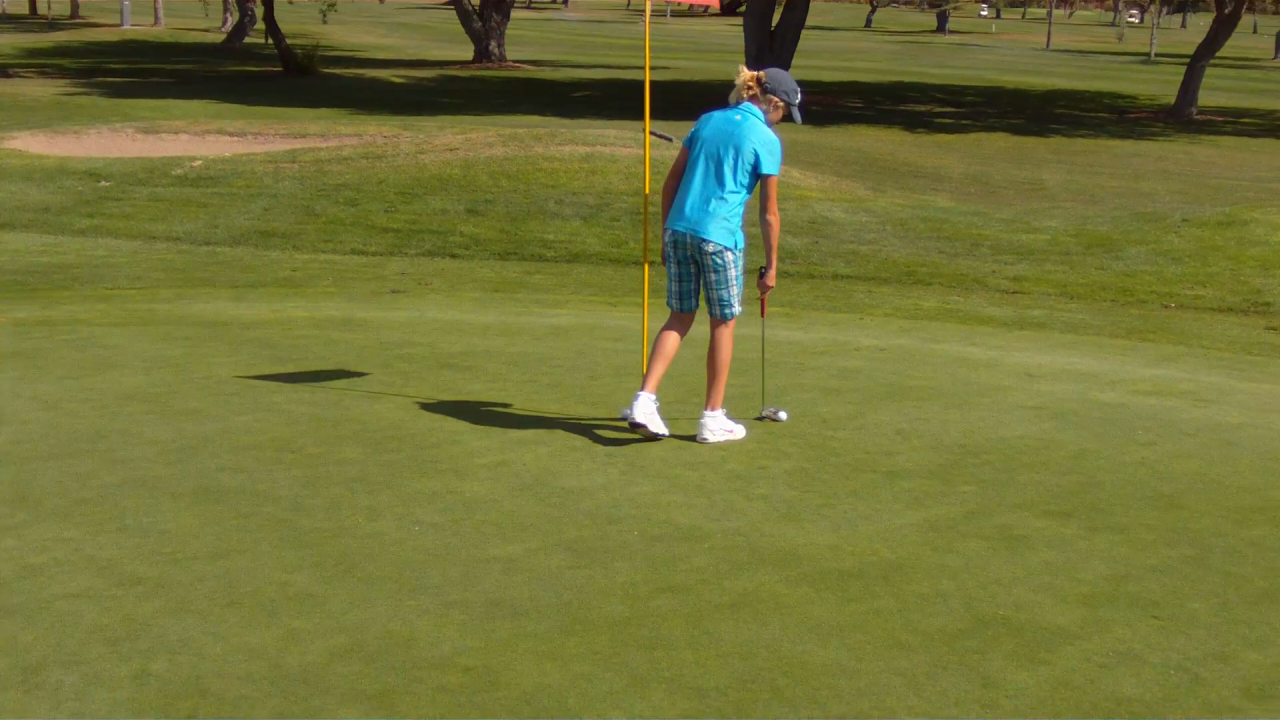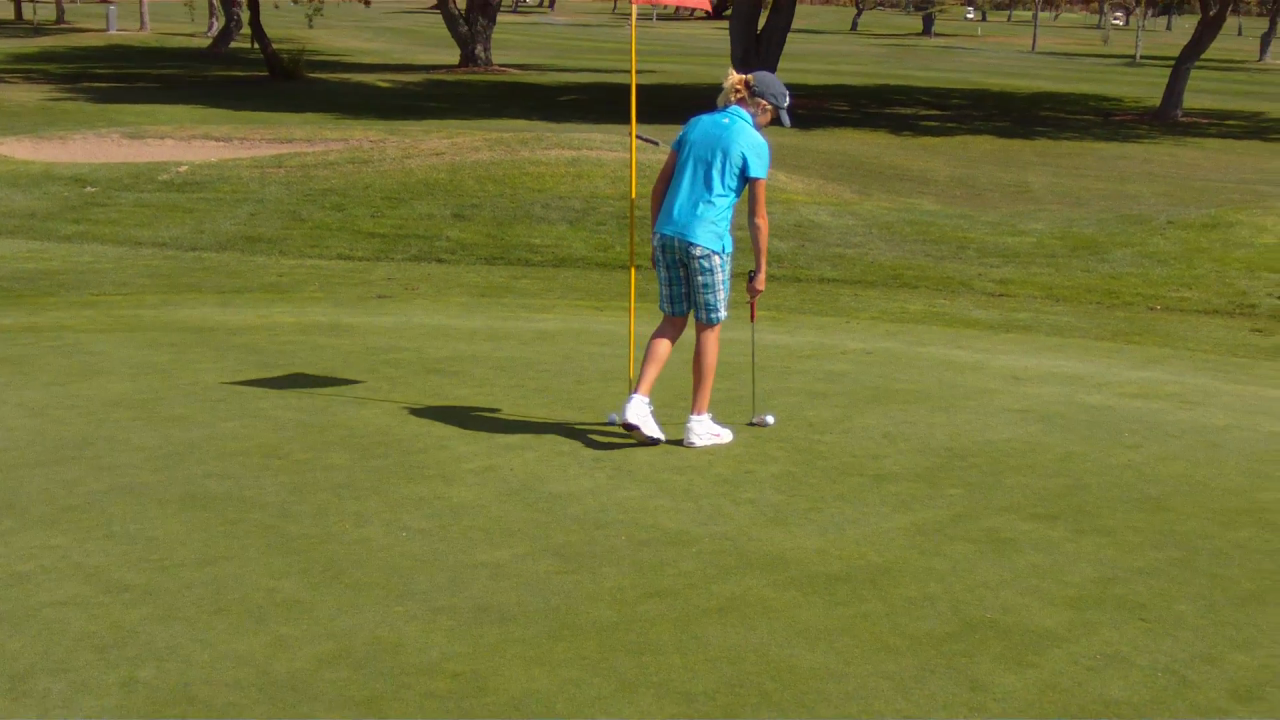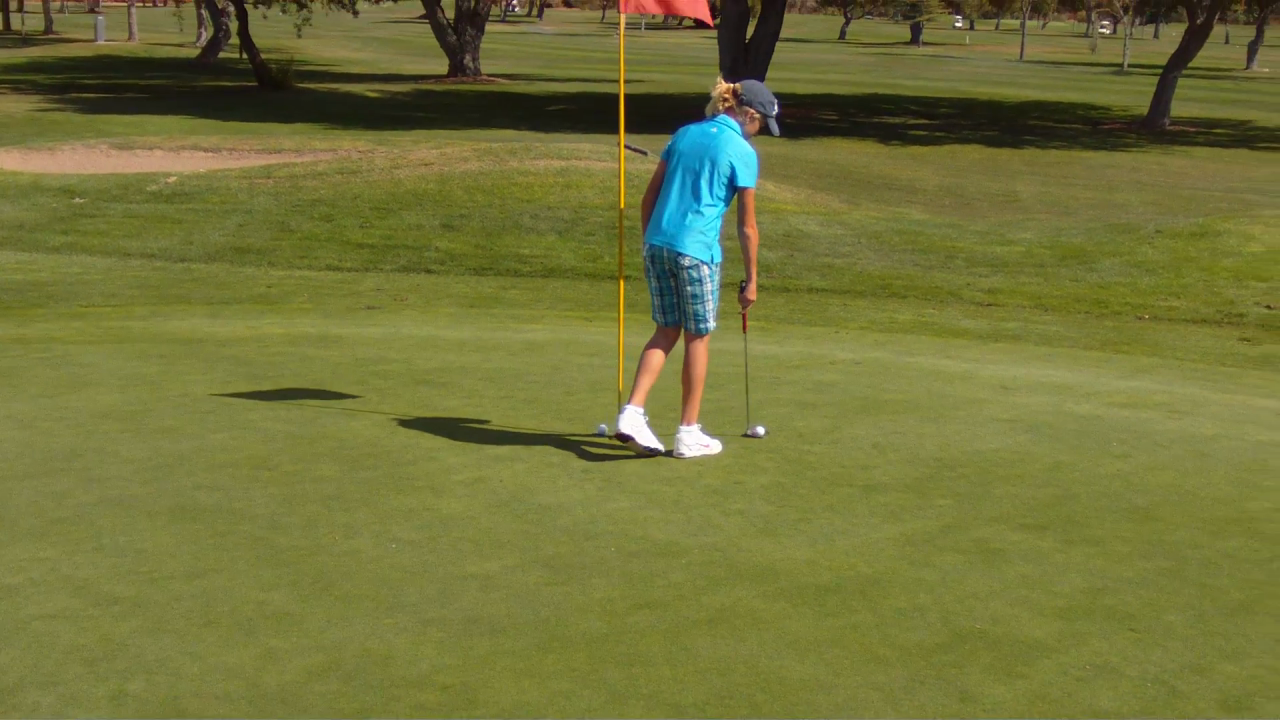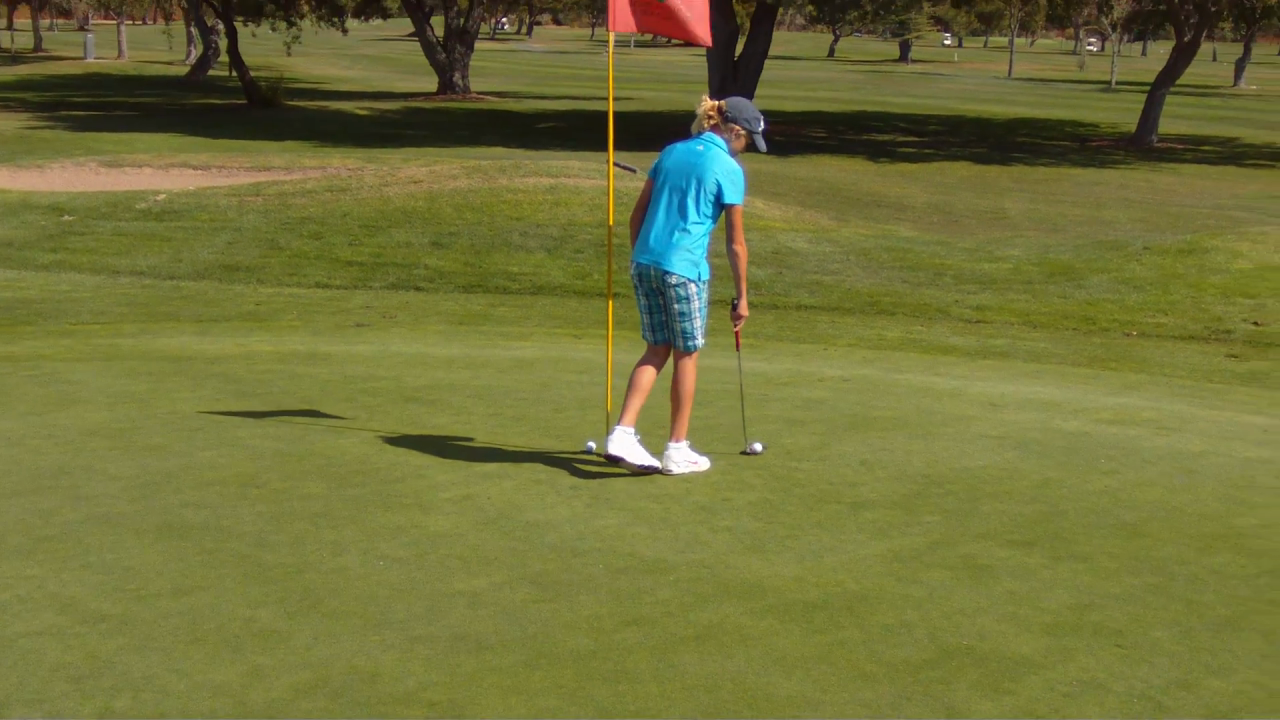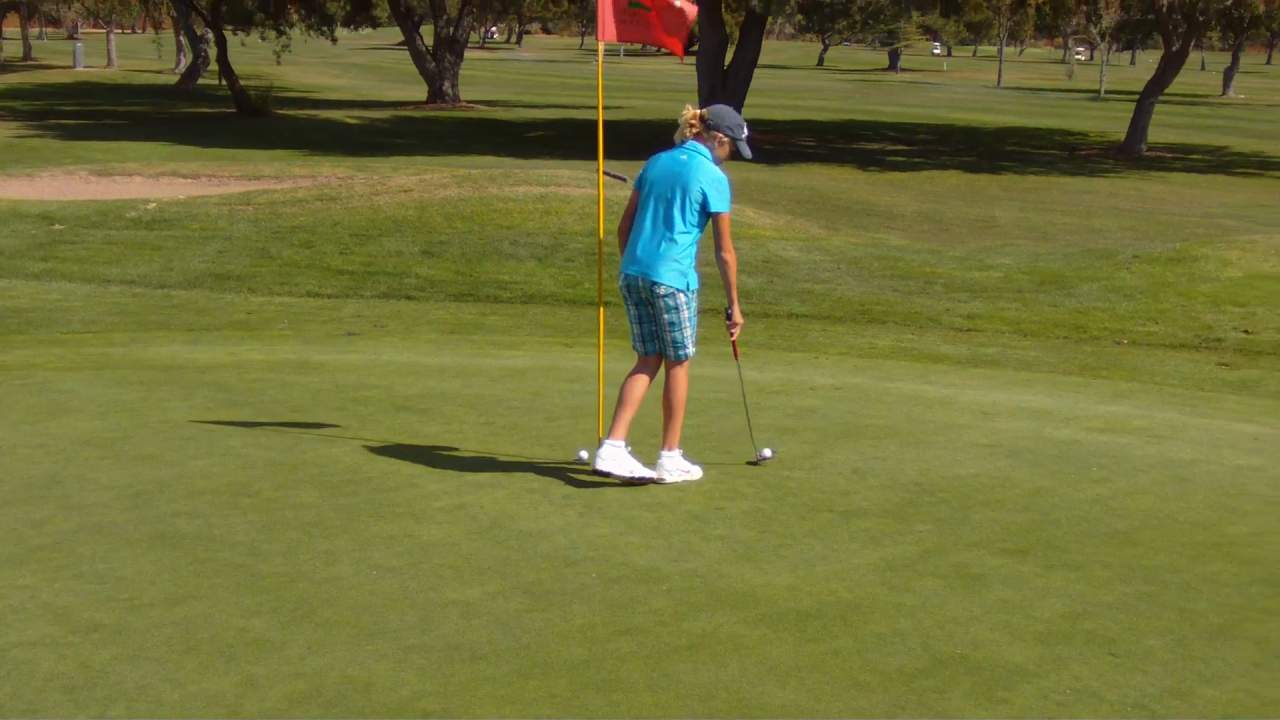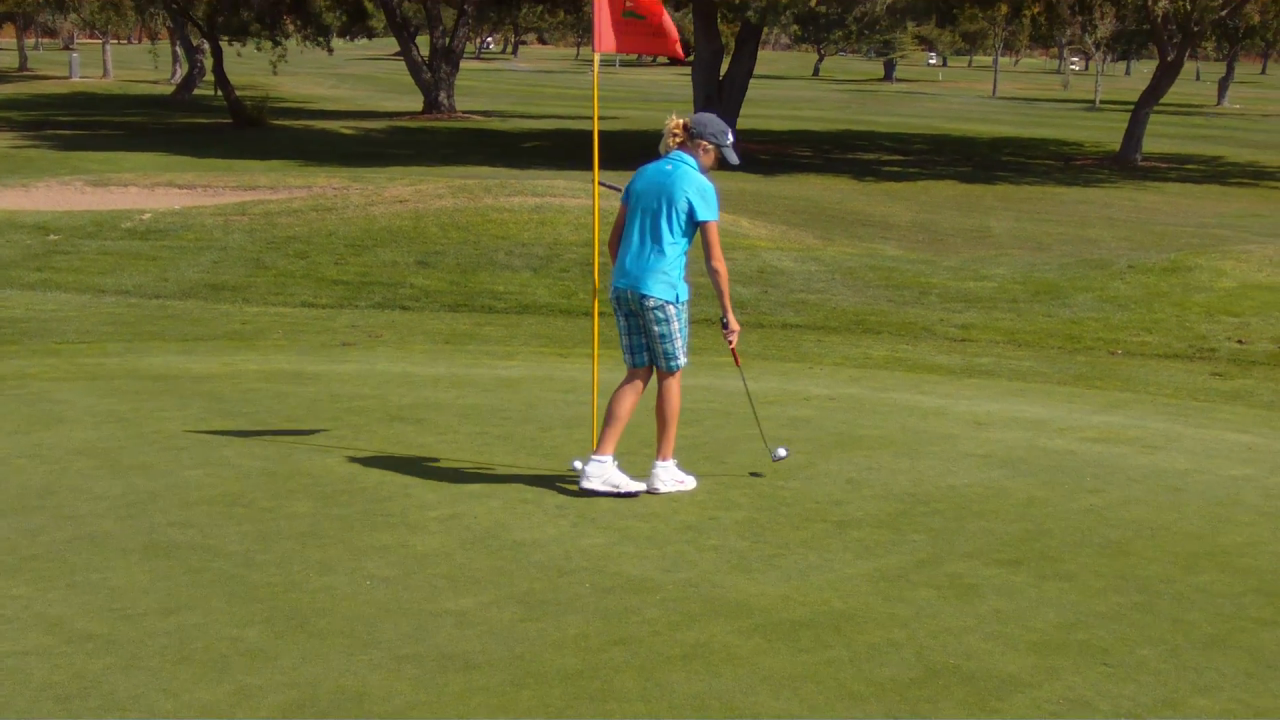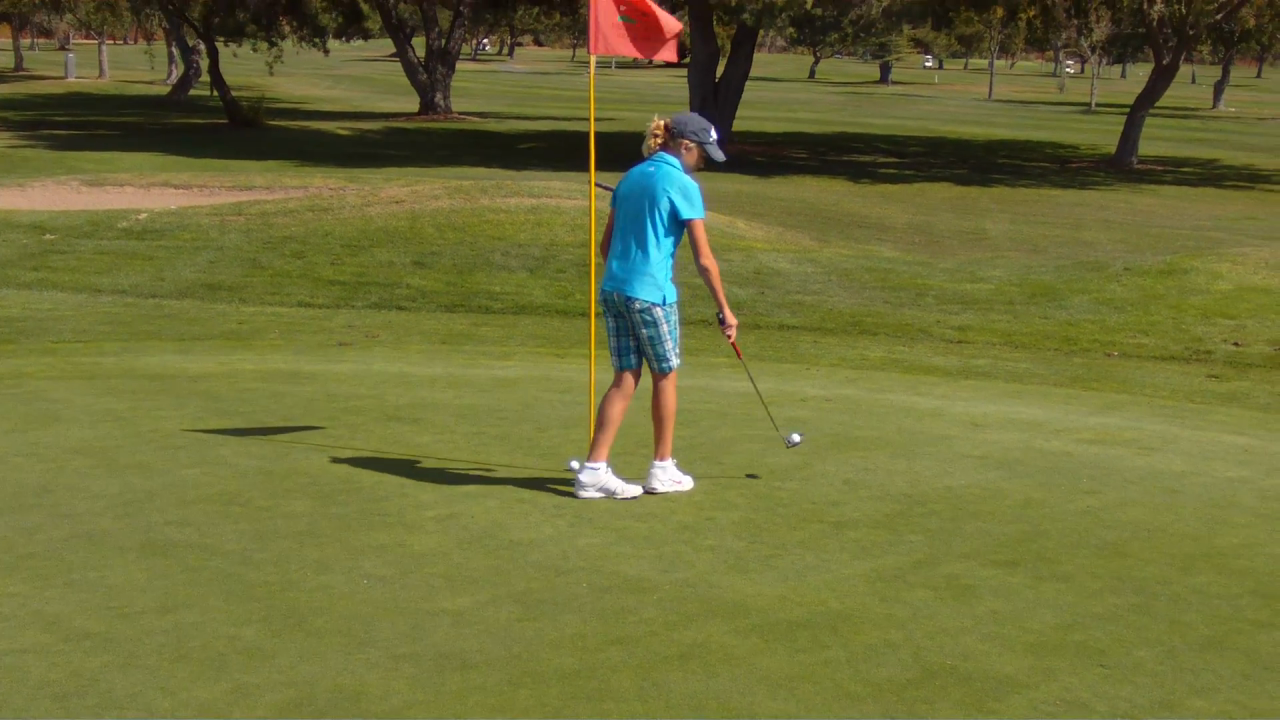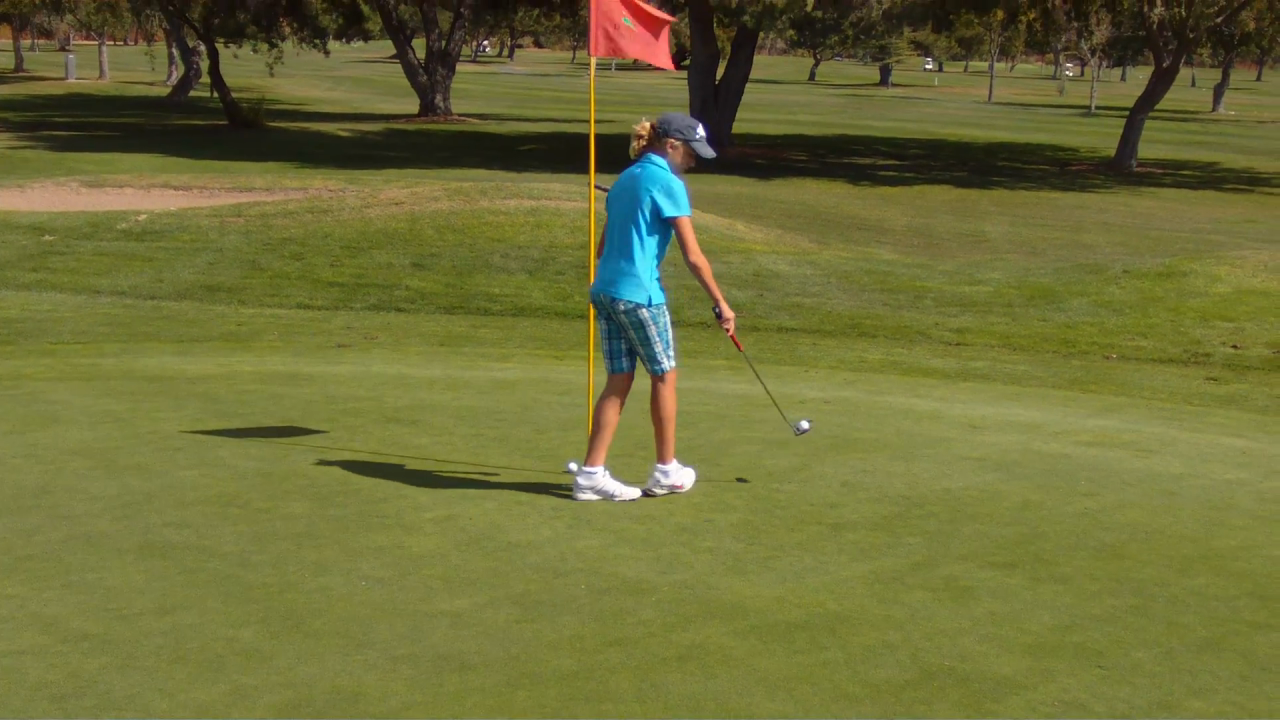
dt=0.1s
person 1, frame 1
left shoulder: (708, 121)
right shoulder: (766, 140)
left elbow: (671, 182)
right elbow: (769, 212)
left wrist: (668, 231)
right wrist: (771, 266)
left hip: (679, 230)
right hip: (720, 237)
left knee: (679, 317)
right knee: (723, 324)
left ankle: (645, 399)
right ankle: (712, 417)
person 1, frame 2
left shoulder: (695, 125)
right shoulder: (754, 143)
left elbow: (660, 186)
right elbow: (757, 216)
right wrist: (760, 270)
left hip: (668, 234)
right hip: (707, 241)
left knee: (672, 321)
right knee: (708, 328)
left ankle: (638, 402)
right ankle: (699, 422)
person 1, frame 3
left shoulder: (684, 134)
right shoulder: (743, 152)
left elbow: (649, 196)
right elbow: (747, 226)
right wrist: (751, 280)
left hip: (657, 244)
right hip: (696, 251)
left knee: (666, 331)
right knee: (697, 339)
left ankle: (632, 413)
right ankle: (688, 433)
person 1, frame 4
left shoulder: (671, 152)
right shoulder: (728, 169)
left elbow: (637, 215)
right elbow: (735, 243)
right wrist: (742, 297)
left hip: (645, 263)
right hip: (684, 269)
left knee: (656, 351)
right knee: (686, 356)
left ankle: (622, 434)
right ankle: (677, 449)
person 1, frame 5
left shoulder: (656, 162)
right shoulder: (713, 178)
left elbow: (624, 226)
right elbow: (724, 251)
right wrist: (734, 304)
left hip: (633, 274)
right hip: (673, 279)
left knee: (648, 361)
right knee: (677, 365)
left ankle: (612, 448)
right ankle: (670, 458)
person 1, frame 6
left shoulder: (643, 175)
right shoulder: (700, 186)
left elbow: (615, 239)
right elbow: (714, 259)
right wrist: (728, 313)
left hip: (624, 287)
right hip: (663, 291)
left knee: (638, 375)
right knee: (671, 375)
left ankle: (599, 465)
right ankle: (664, 469)
person 1, frame 7
left shoulder: (630, 177)
right shoulder: (683, 186)
left elbow: (607, 242)
right elbow: (704, 258)
right wrist: (725, 310)
left hip: (612, 289)
right hip: (651, 292)
left knee: (625, 378)
right knee: (665, 376)
left ankle: (594, 471)
right ankle: (663, 468)
person 1, frame 8
left shoulder: (625, 179)
right shoulder: (668, 184)
right elbow: (692, 254)
right wrist: (720, 303)
left hip: (606, 290)
right hip: (638, 293)
left knee: (619, 381)
right knee: (664, 375)
left ankle: (591, 475)
right ankle: (666, 469)
